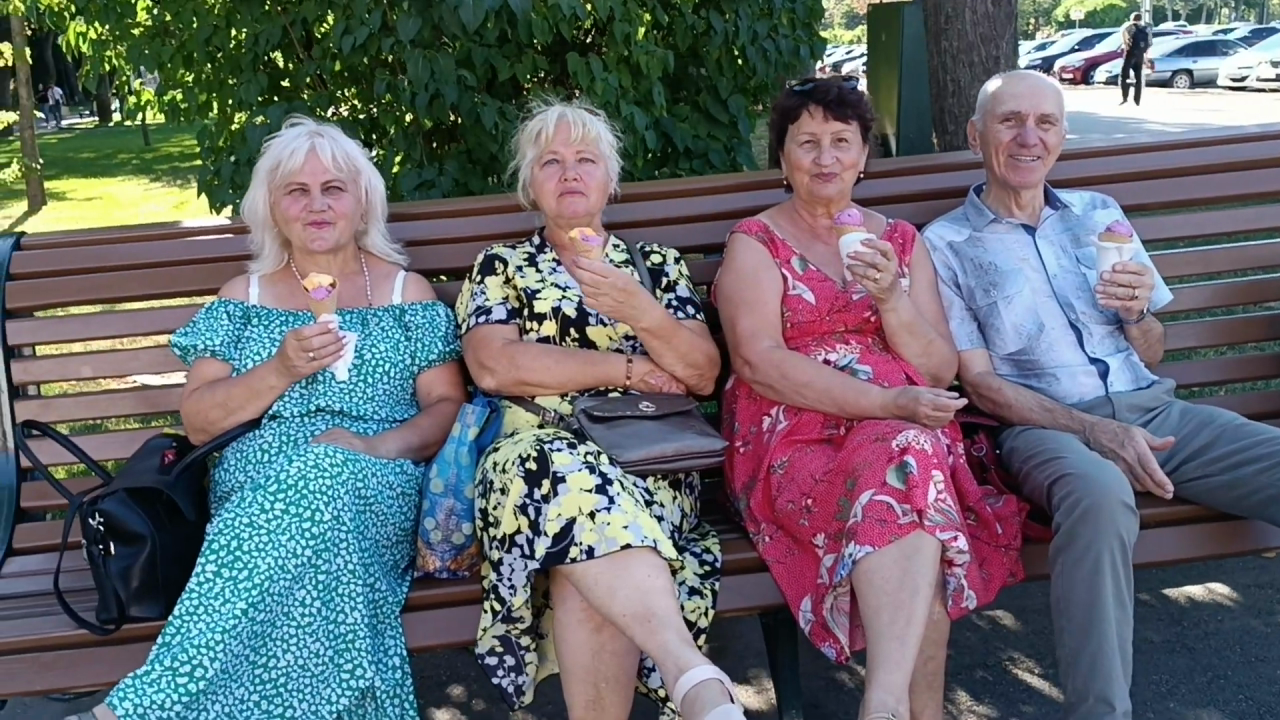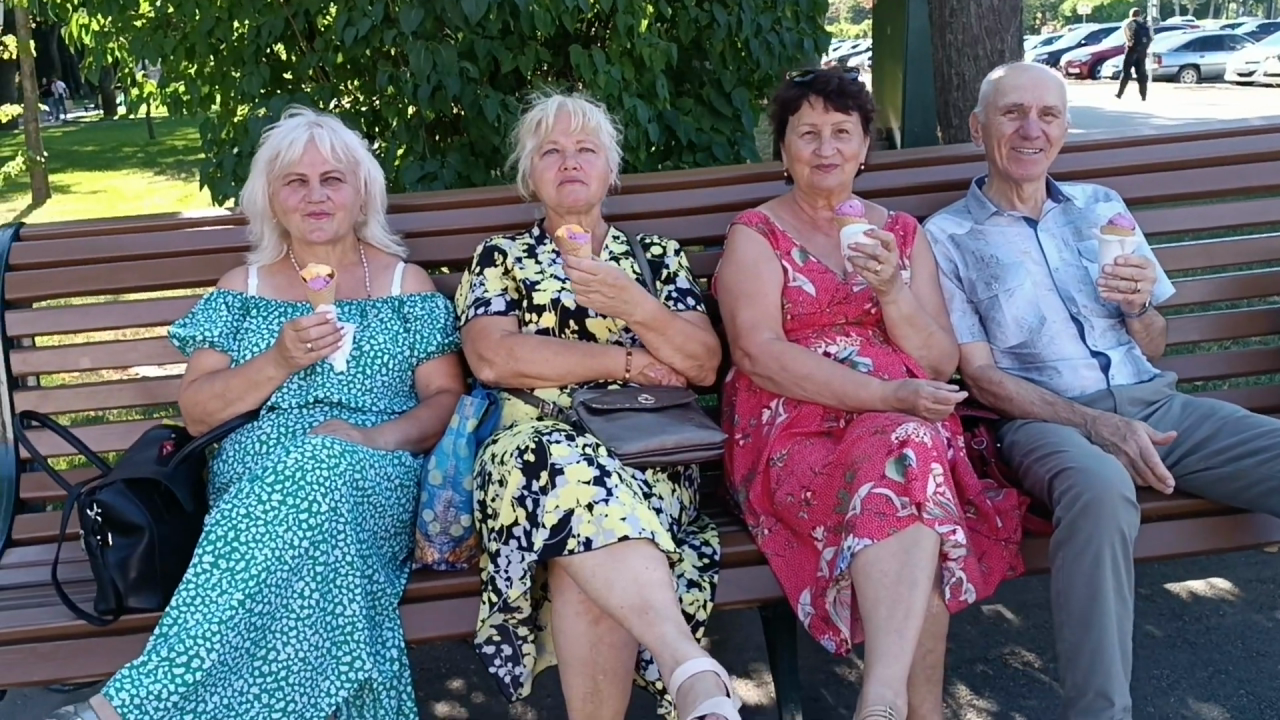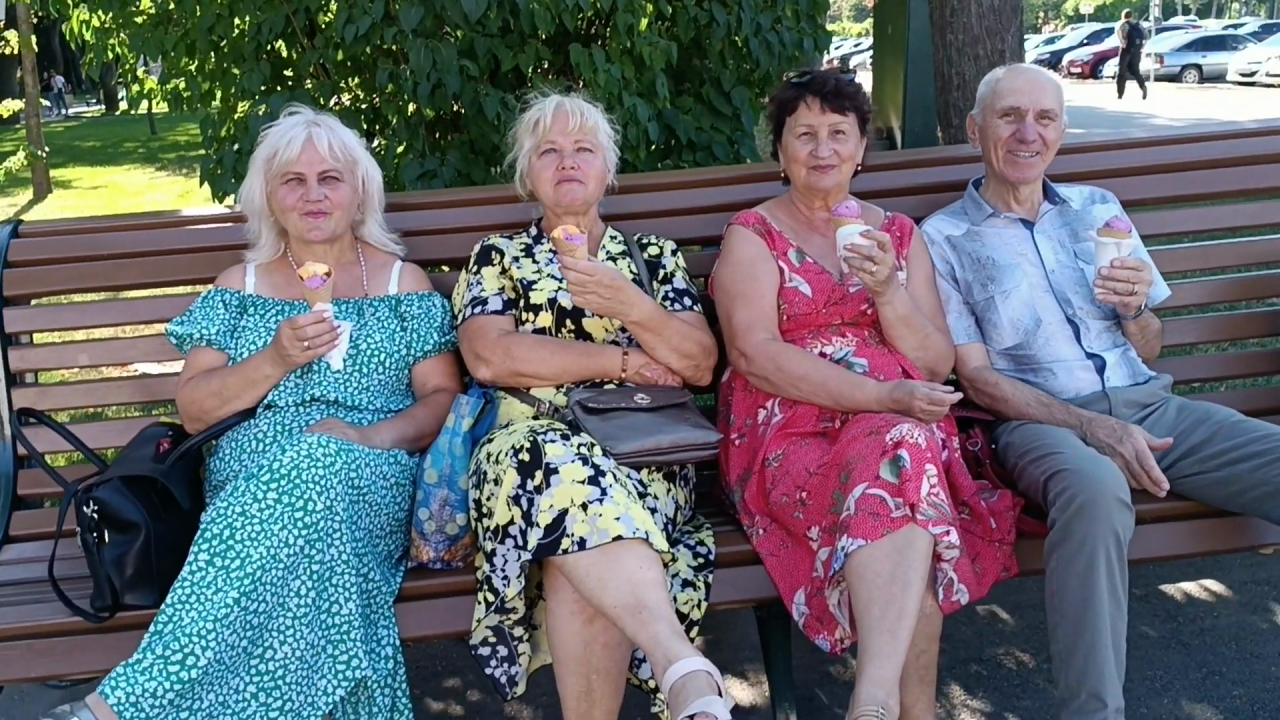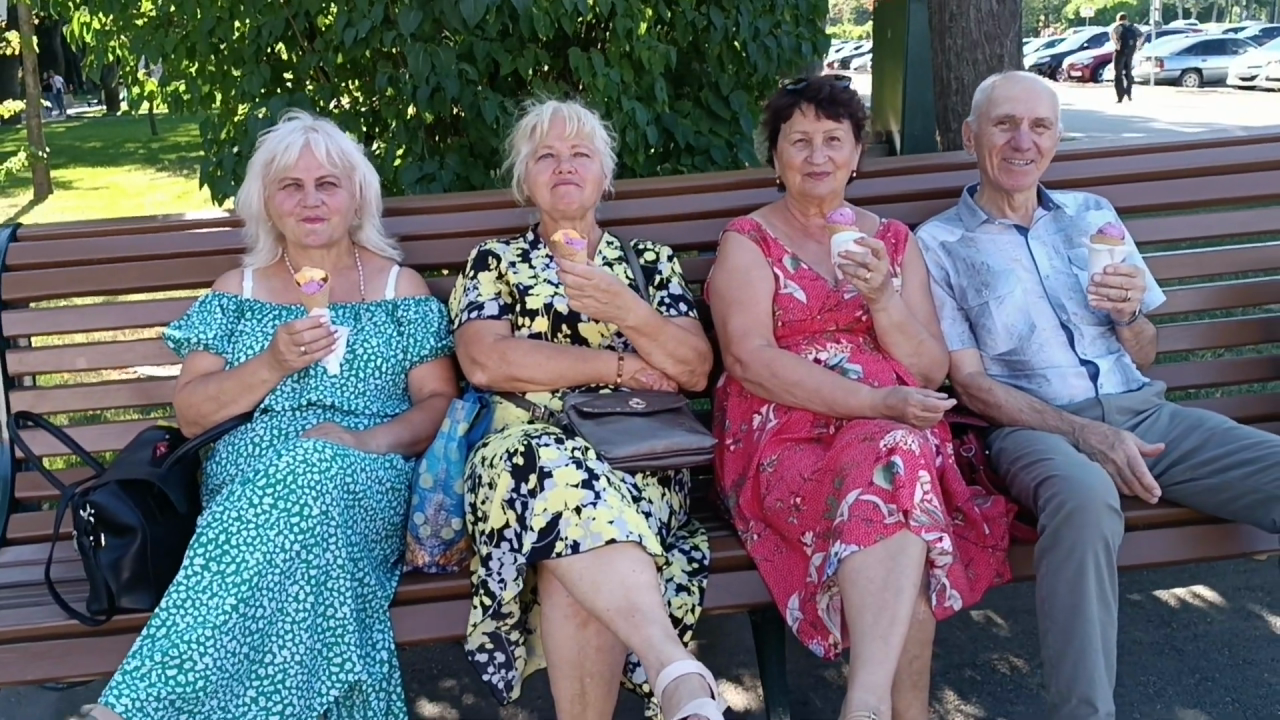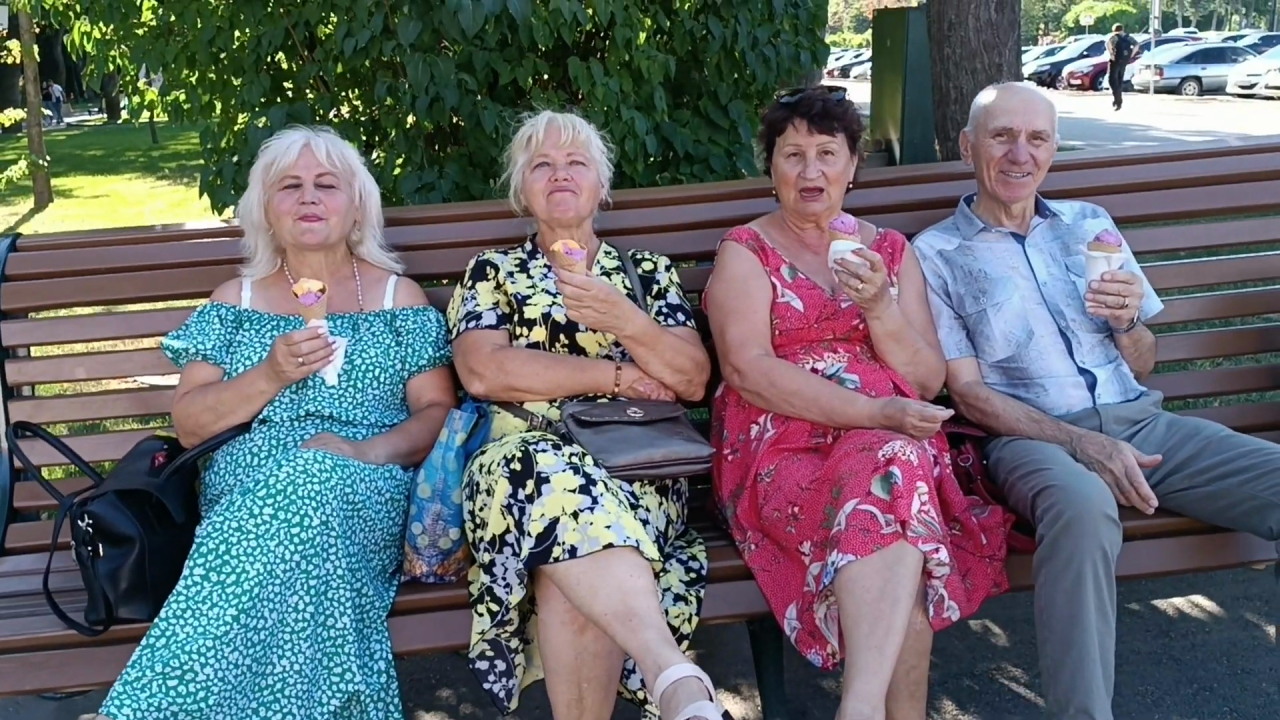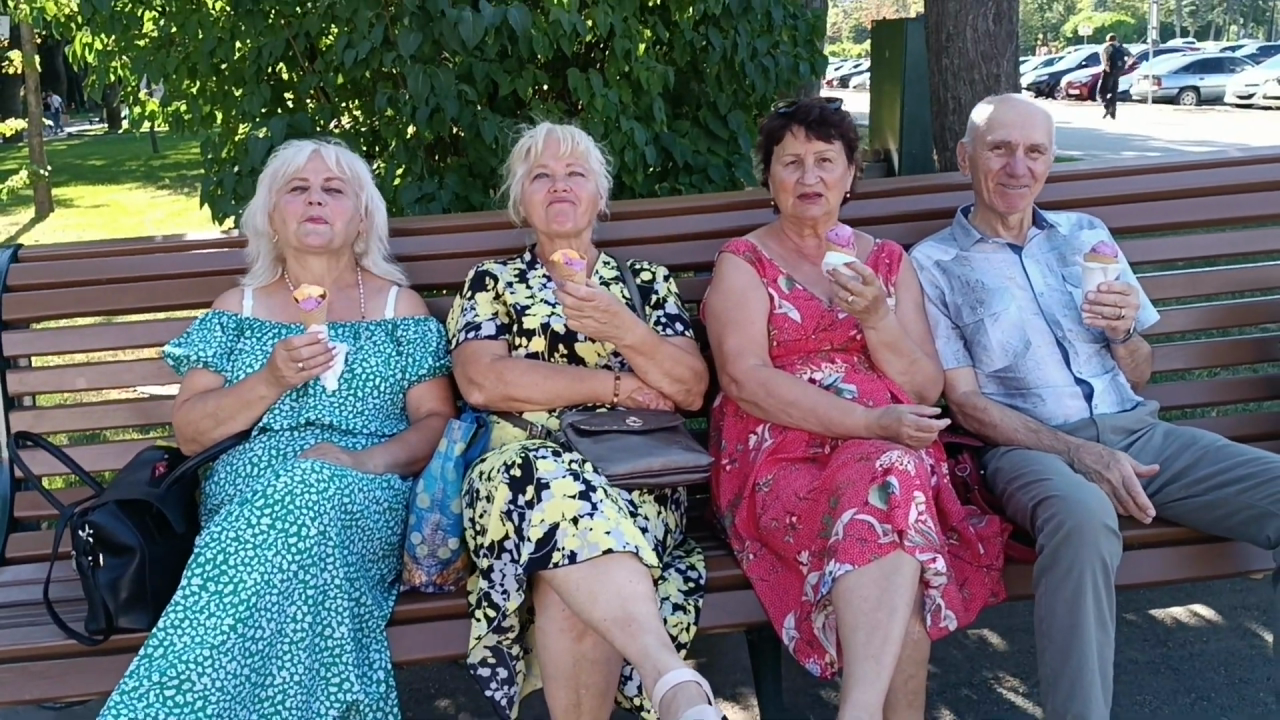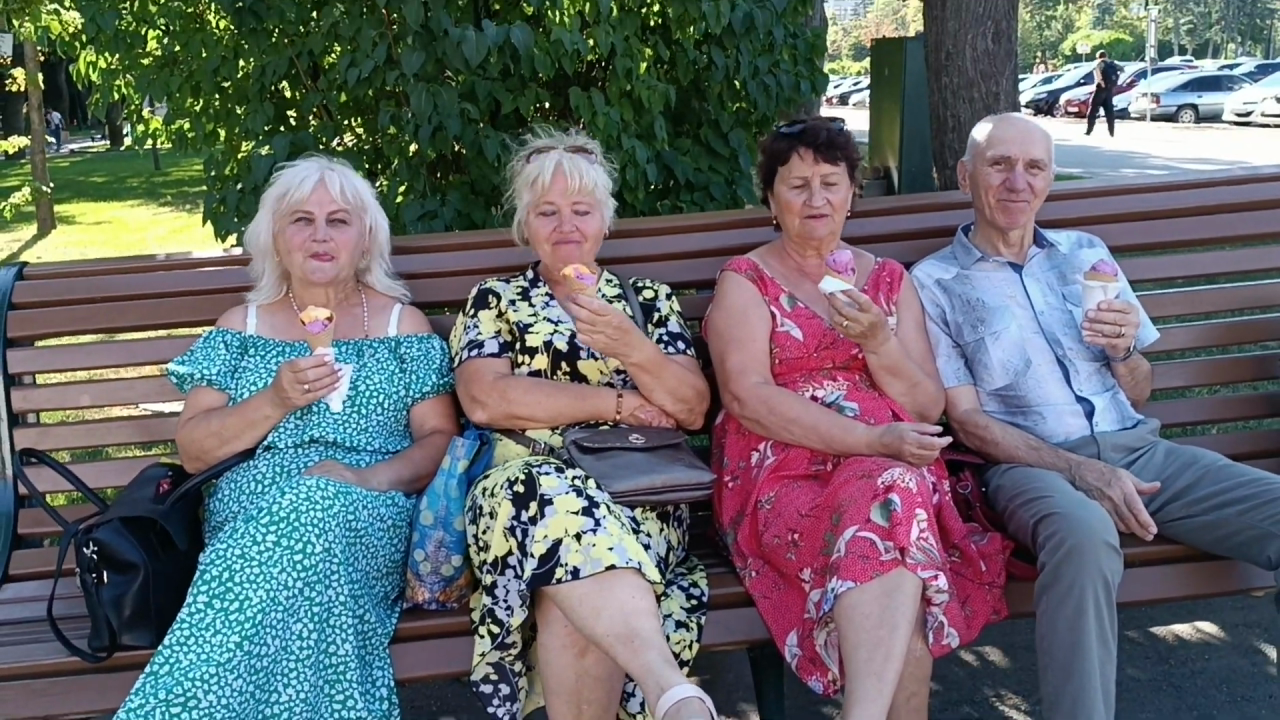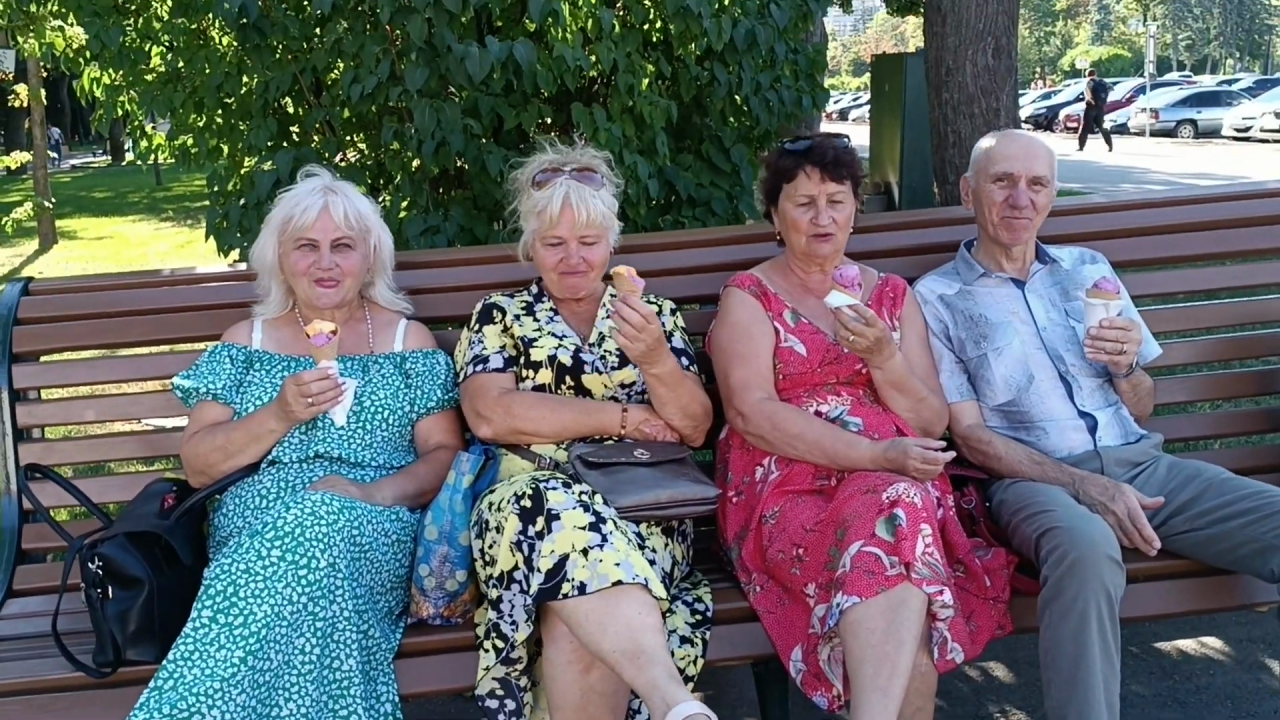
dt=0.2s
person 1, frame 1
left shoulder: (1099, 213)
right shoulder: (946, 244)
right elbow: (979, 383)
left wrist: (1136, 314)
right wrist: (1094, 430)
left hip: (1153, 409)
right hip: (1044, 425)
right knee: (1100, 494)
person 1, frame 2
left shoulder: (1102, 206)
right shoulder: (947, 236)
right elbow: (980, 376)
left wrist: (1139, 307)
right wrist: (1096, 424)
left hip: (1154, 402)
right hip: (1045, 418)
right knee: (1100, 487)
person 1, frame 3
left shoulder: (1098, 207)
right shoulder: (944, 238)
right elbow: (976, 377)
left wrist: (1135, 309)
right wrist: (1092, 426)
left hip: (1149, 404)
right hip: (1041, 420)
right knee: (1095, 489)
person 1, frame 4
left shoulder: (1093, 214)
right shoulder: (939, 244)
right elbow: (971, 384)
left wrist: (1128, 314)
right wrist: (1085, 433)
left hip: (1141, 411)
right hip: (1034, 426)
right knee: (1084, 496)
person 1, frame 5
left shoulder: (1090, 223)
right shoulder: (936, 254)
right elbow: (969, 392)
left wrist: (1126, 323)
right wrist: (1083, 443)
left hip: (1140, 421)
right hip: (1032, 436)
right knee: (1083, 505)
person 1, frame 6
left shoulder: (1086, 233)
right shoulder: (933, 264)
left elbow: (1138, 376)
right elbow: (967, 402)
left wrist: (1123, 333)
right wrist: (1080, 452)
left hip: (1138, 432)
right hip: (1030, 447)
right knee: (1082, 515)
person 1, frame 7
left shoulder: (1087, 252)
right shoulder: (934, 282)
left elbow: (1137, 395)
right elbow: (968, 420)
left wrist: (1124, 351)
right wrist: (1082, 470)
left hip: (1137, 449)
right hip: (1031, 464)
right knee: (1084, 534)
person 1, frame 8
left shoulder: (1089, 268)
right shoulder: (937, 298)
right elbow: (971, 436)
left wrist: (1126, 367)
right wrist: (1085, 485)
left hip: (1141, 463)
right hip: (1035, 478)
right knee: (1087, 547)
person 2, frame 1
left shoulder: (901, 239)
right shoulder: (754, 243)
left elbow: (940, 371)
right elbow: (760, 364)
left wrist: (890, 299)
right wrist: (887, 404)
left hip: (903, 428)
right hip: (794, 437)
left knee: (905, 459)
right knee: (907, 473)
person 2, frame 2
left shoulder: (901, 231)
right shoulder: (755, 234)
left elbow: (940, 363)
right elbow: (760, 356)
left wrist: (891, 291)
right wrist: (887, 396)
left hip: (903, 420)
right hip: (794, 429)
left knee: (905, 451)
right knee: (907, 463)
person 2, frame 3
left shoulder: (898, 232)
right shoulder: (752, 235)
left elbow: (936, 365)
right elbow: (755, 356)
left wrist: (887, 292)
right wrist: (882, 396)
left hip: (897, 420)
right hip: (790, 431)
left knee: (902, 449)
right knee: (900, 454)
person 2, frame 4
left shoulder: (894, 238)
right shoulder: (748, 241)
left elbow: (930, 371)
right elbow: (751, 363)
left wrist: (882, 298)
right wrist: (878, 404)
left hip: (892, 427)
right hip: (785, 437)
left knee: (892, 459)
right knee: (895, 470)
person 2, frame 5
left shoulder: (891, 249)
right shoulder: (745, 251)
left elbow: (928, 381)
right elbow: (748, 372)
left wrist: (879, 307)
right wrist: (876, 413)
left hip: (891, 437)
right hip: (782, 445)
left knee: (888, 469)
right knee: (893, 478)
person 2, frame 6
left shoulder: (888, 260)
right shoulder: (742, 262)
left elbow: (925, 391)
right elbow: (746, 382)
left wrist: (874, 318)
right wrist: (871, 422)
left hip: (886, 446)
right hip: (780, 455)
left knee: (889, 482)
right knee: (889, 489)
person 2, frame 7
left shoulder: (889, 278)
right shoulder: (744, 280)
left elbow: (927, 408)
right elbow: (748, 399)
left wrist: (877, 340)
right wrist: (872, 441)
left hip: (887, 464)
right hip: (783, 473)
left knee: (892, 496)
right knee: (892, 511)
person 2, frame 8
left shoulder: (892, 293)
right shoulder: (748, 296)
left elbow: (931, 422)
right elbow: (752, 414)
left wrist: (881, 356)
right wrist: (878, 456)
left hip: (892, 479)
right hip: (787, 486)
left knee: (893, 511)
right knee: (895, 521)
person 3, frame 1
left shoulder: (656, 263)
right shoulder: (500, 266)
left elbow: (703, 375)
right elbow: (495, 367)
left wrist: (640, 312)
right wrist: (629, 368)
right hip: (540, 455)
left knee: (589, 576)
right knee: (569, 480)
person 3, frame 2
left shoulder: (657, 254)
right shoulder: (500, 257)
left elbow: (703, 366)
right elbow: (493, 359)
left wrist: (633, 305)
right wrist: (626, 360)
right hip: (539, 448)
left knee: (587, 552)
right knee: (568, 472)
person 3, frame 3
left shoulder: (654, 254)
right shoulder: (497, 256)
left elbow: (699, 365)
right elbow: (490, 358)
left wrist: (630, 306)
right wrist: (623, 360)
right hip: (534, 445)
left knee: (581, 541)
right knee: (561, 469)
person 3, frame 4
left shoulder: (650, 261)
right shoulder: (494, 261)
left elbow: (696, 370)
right elbow: (485, 363)
left wrist: (627, 311)
right wrist: (618, 365)
right hip: (530, 449)
right knee: (552, 471)
person 3, frame 5
left shoulder: (648, 270)
right shoulder: (492, 271)
left elbow: (694, 380)
right elbow: (484, 373)
left wrist: (624, 321)
right wrist: (616, 375)
right hip: (527, 459)
right knee: (552, 479)
person 3, frame 6
left shoulder: (647, 281)
right shoulder: (491, 282)
left elbow: (692, 389)
right elbow: (483, 382)
left wrist: (623, 331)
right wrist: (616, 385)
right hip: (526, 469)
right knee: (551, 487)
person 3, frame 7
left shoulder: (649, 299)
right shoulder: (494, 300)
left elbow: (693, 408)
right elbow: (485, 401)
left wrist: (631, 349)
right wrist: (616, 402)
right hip: (529, 487)
left knee: (573, 597)
right knee: (552, 503)
person 3, frame 8
left shoulder: (654, 314)
right shoulder: (498, 315)
left elbow: (695, 427)
right elbow: (490, 416)
left wrist: (655, 360)
right wrist: (624, 417)
right hip: (533, 501)
right knee: (559, 516)
person 4, frame 1
left shoulder: (408, 291)
right shoulder: (242, 297)
left elbow: (448, 407)
right elbow: (197, 422)
left wrist: (379, 447)
right wrist: (281, 370)
left hip: (376, 487)
right hip: (260, 484)
left knee: (323, 479)
right knee: (311, 495)
person 4, frame 2
left shoulder: (406, 283)
right shoulder: (241, 288)
left elbow: (447, 399)
right elbow: (196, 413)
left wrist: (375, 438)
right wrist: (279, 361)
left hip: (371, 480)
right hip: (256, 479)
left knee: (321, 468)
right knee: (306, 489)
person 4, frame 3
left shoulder: (404, 282)
right shoulder: (238, 287)
left elbow: (443, 398)
right elbow: (194, 411)
left wrist: (371, 438)
right wrist: (277, 359)
left hip: (369, 479)
right hip: (251, 477)
left knee: (314, 467)
right knee: (304, 502)
person 4, frame 4
left shoulder: (401, 287)
right shoulder: (236, 291)
left elbow: (440, 402)
right elbow: (191, 414)
left wrist: (369, 442)
right wrist: (273, 363)
left hip: (366, 482)
right hip: (247, 480)
left knee: (312, 471)
right knee: (299, 494)
person 4, frame 5
left shoulder: (399, 296)
right shoulder: (234, 301)
left elbow: (439, 411)
right elbow: (189, 424)
left wrist: (368, 452)
right wrist: (270, 375)
left hip: (365, 491)
right hip: (249, 487)
left knee: (316, 486)
right knee: (299, 500)
person 4, frame 6
left shoulder: (400, 306)
right shoulder: (236, 309)
left elbow: (437, 422)
right elbow: (189, 433)
left wrist: (366, 462)
right wrist: (271, 381)
left hip: (362, 500)
right hip: (249, 496)
left knee: (309, 496)
right knee: (301, 509)
person 4, frame 7
left shoulder: (402, 323)
right shoulder: (240, 326)
left elbow: (440, 439)
right elbow: (193, 451)
left wrist: (371, 479)
right wrist: (276, 402)
left hip: (367, 517)
right hip: (251, 512)
left knee: (317, 509)
person 4, frame 8
left shoulder: (407, 340)
right shoulder: (246, 341)
left elbow: (446, 454)
right elbow: (197, 465)
left wrist: (376, 494)
right wrist: (281, 415)
left hip: (372, 530)
right hip: (256, 527)
left knee: (320, 527)
right knee: (311, 536)
